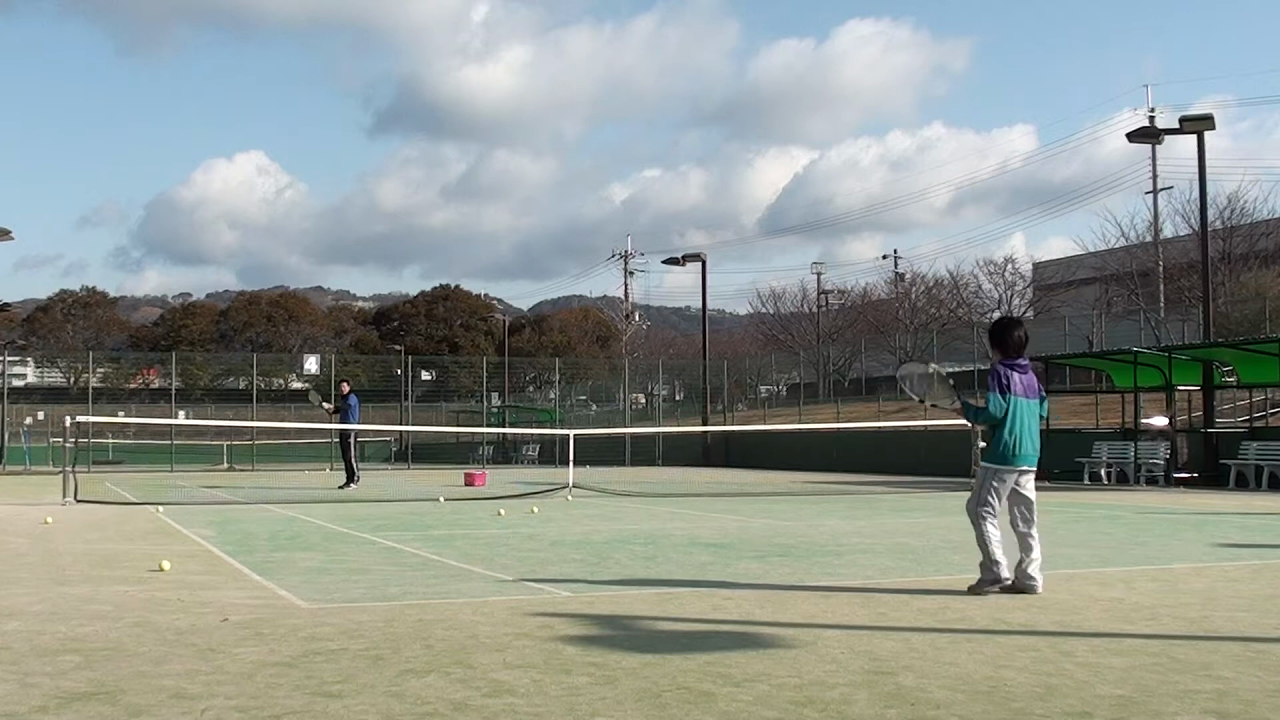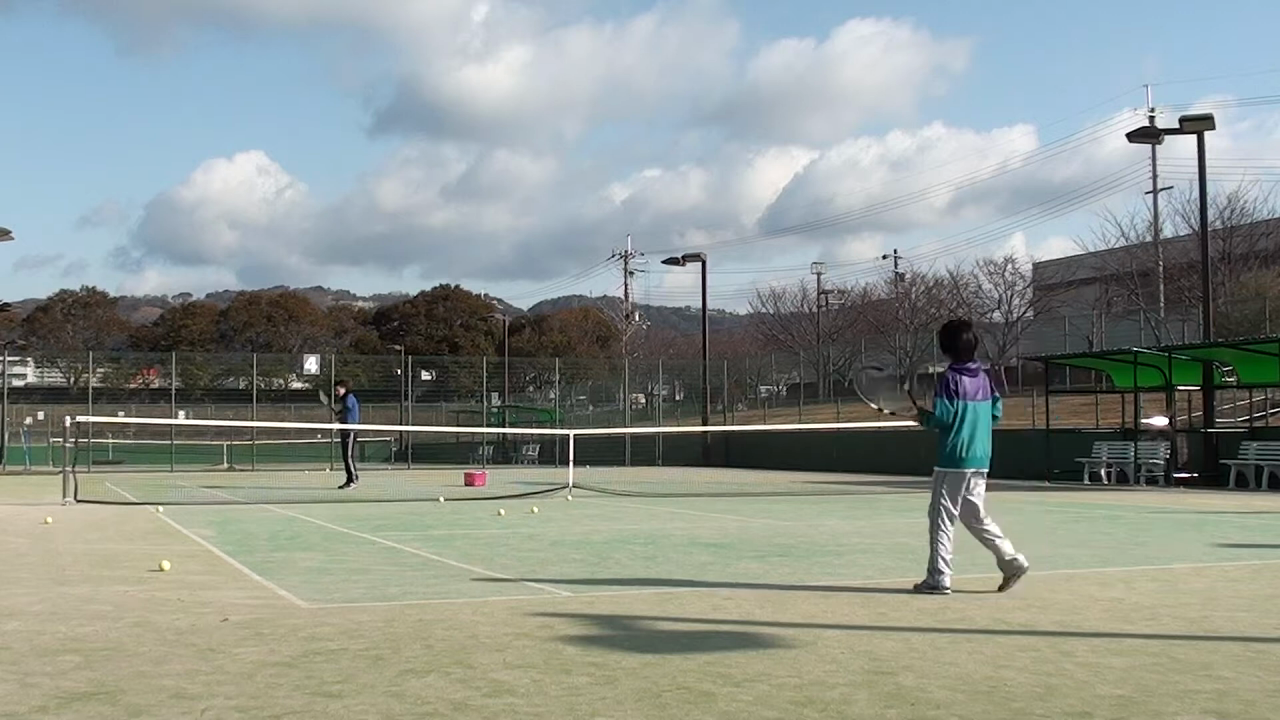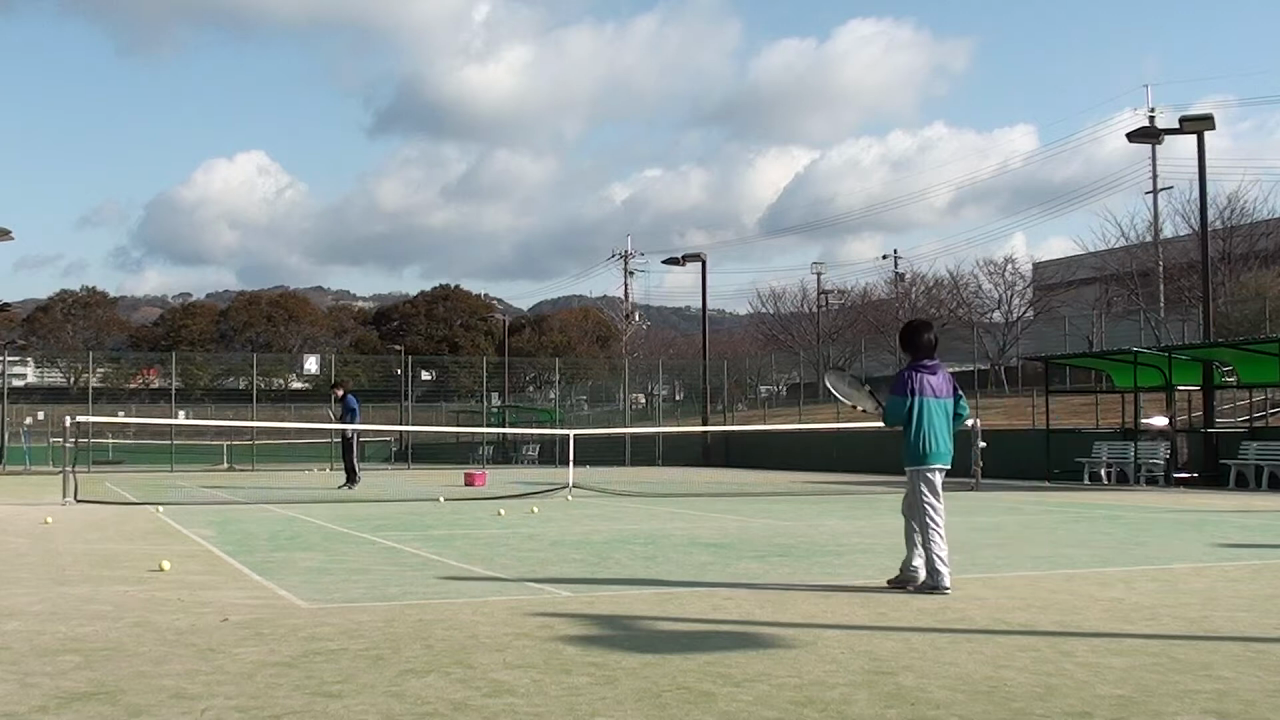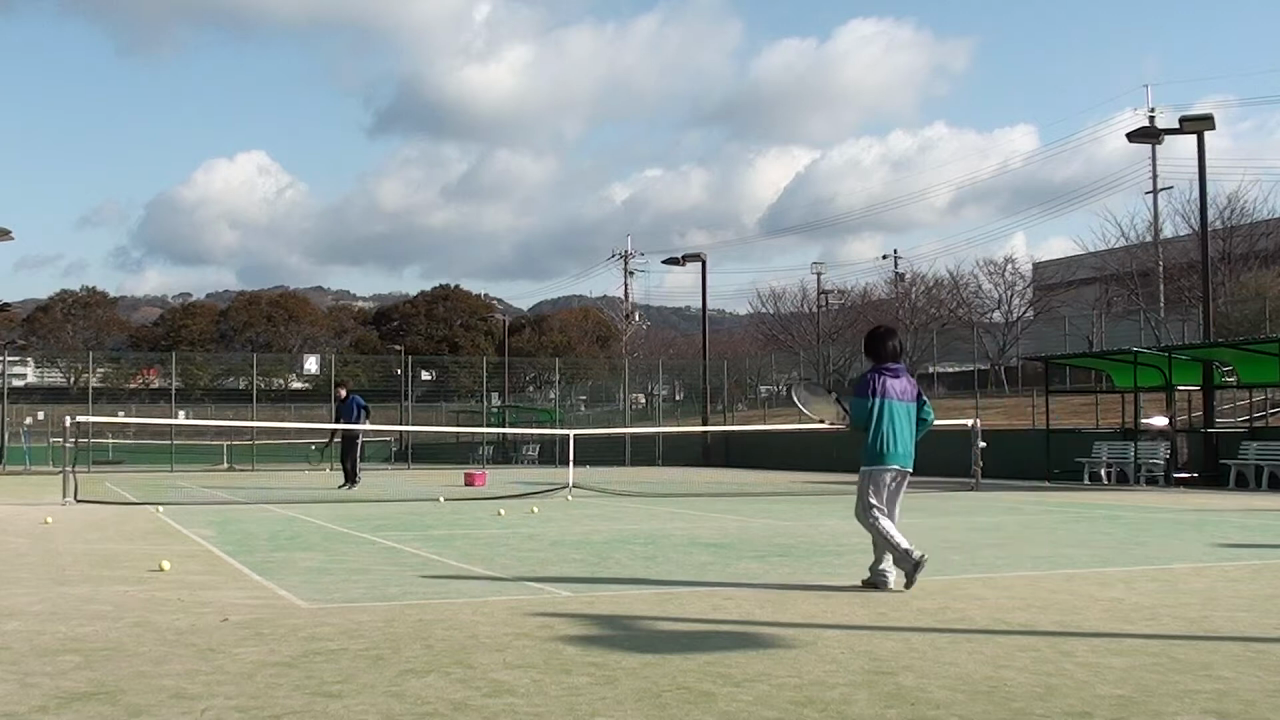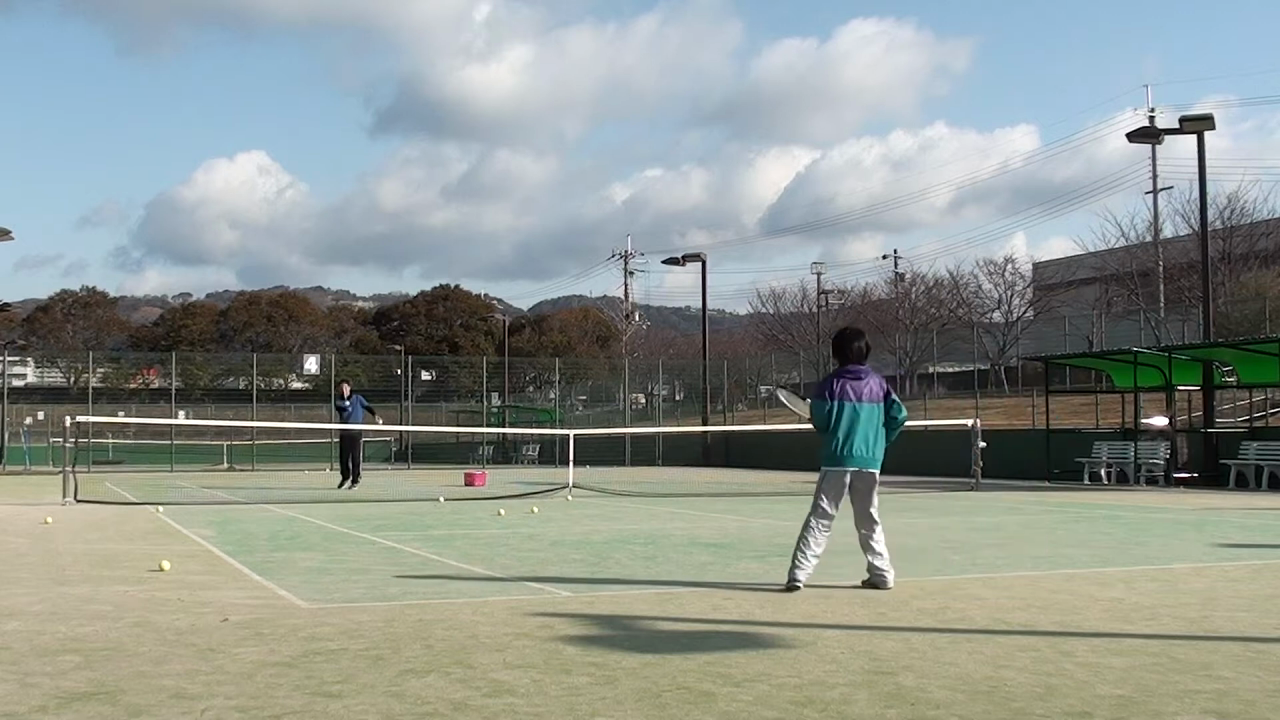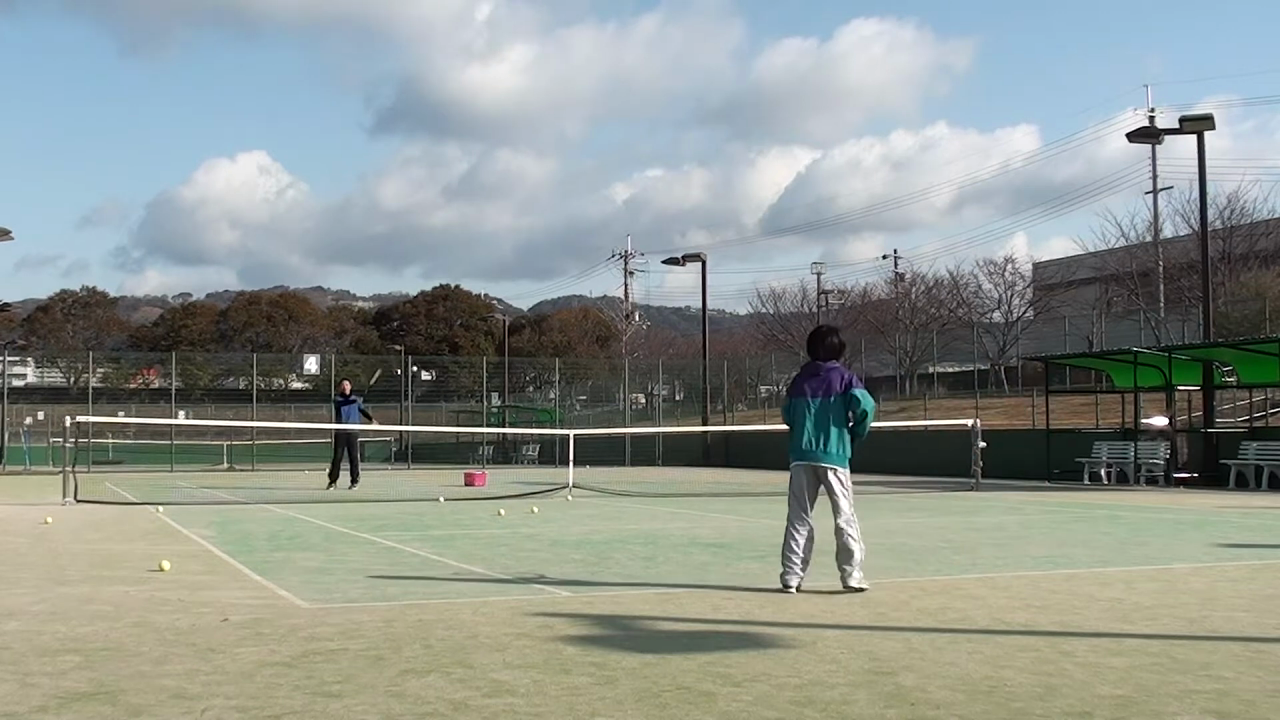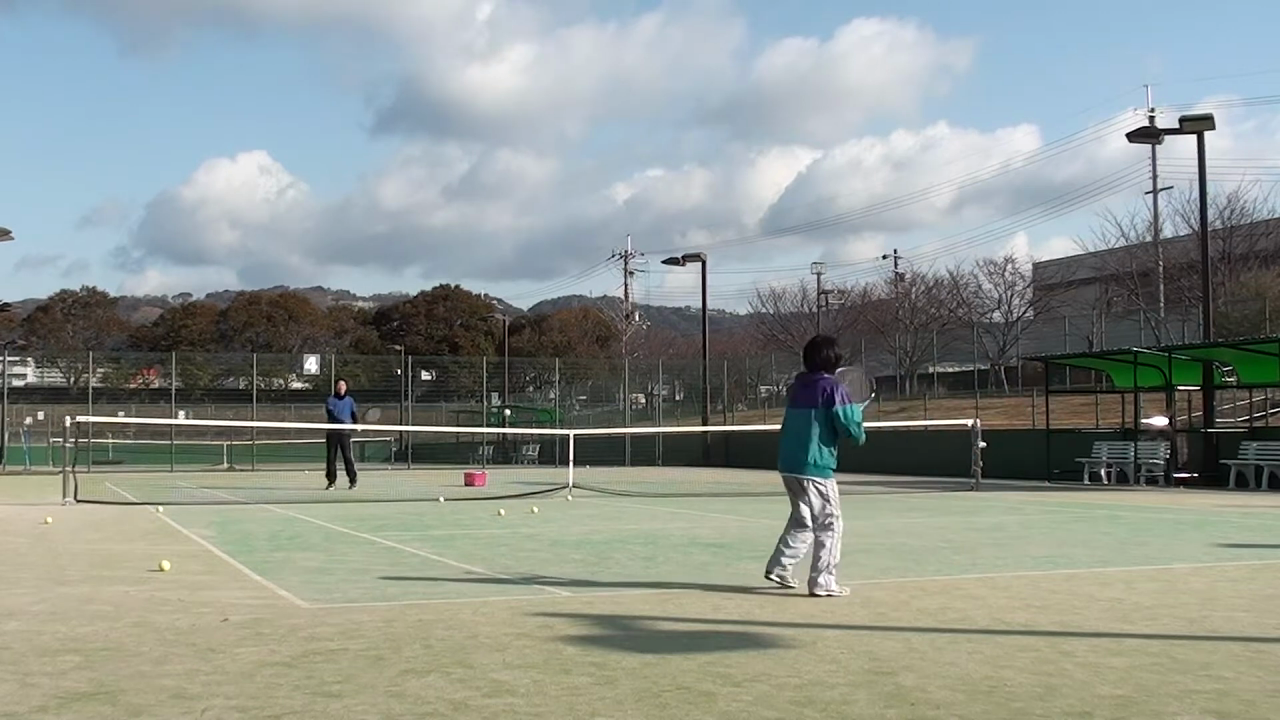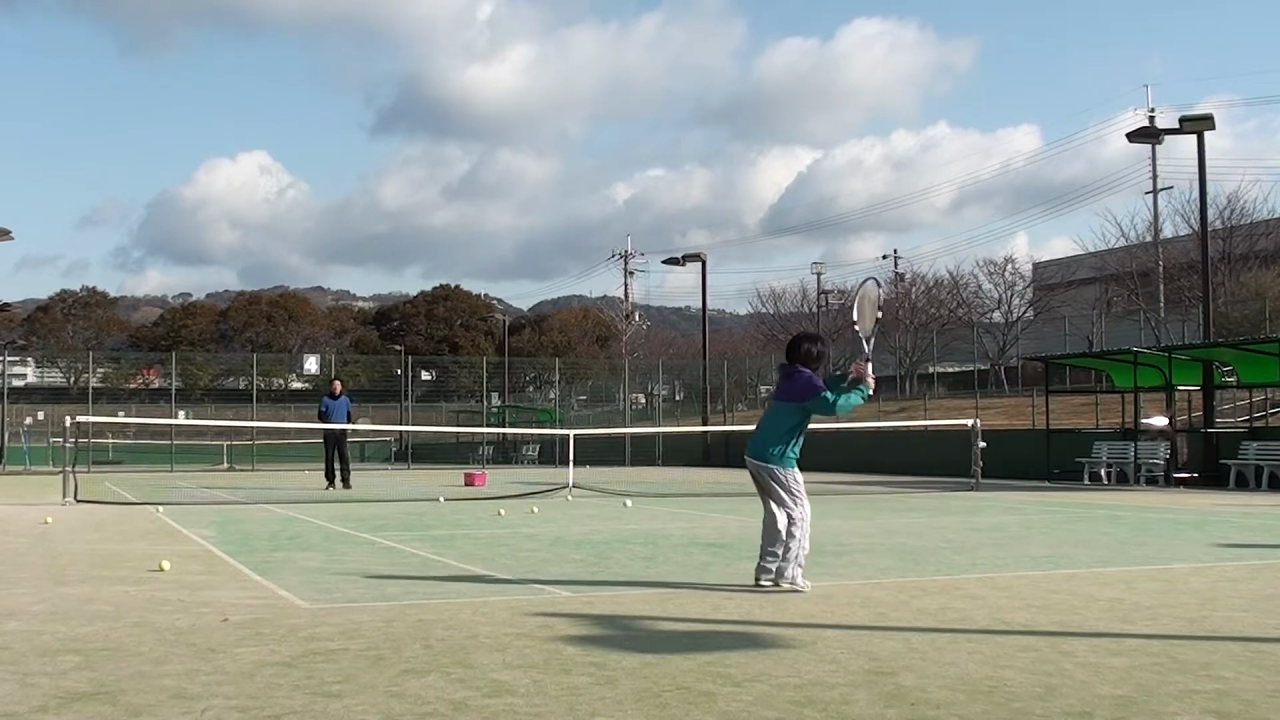
dt=0.3s
person 1, frame 1
left shoulder: (999, 372)
right shoulder: (1031, 375)
left elbow: (994, 411)
right elbow: (1042, 410)
left wrist: (969, 411)
left hip: (1002, 456)
right hip: (1029, 457)
left knee: (981, 510)
right knee: (1025, 520)
left ankle: (996, 571)
right ankle: (1029, 578)
person 1, frame 2
left shoulder: (950, 378)
right shoulder: (983, 378)
left elbow: (942, 417)
right elbow: (996, 411)
left wrist: (923, 417)
left hip: (954, 459)
right hip: (980, 458)
left knee: (942, 517)
right knee: (976, 517)
left ankle: (939, 578)
right ankle: (1012, 560)
person 1, frame 3
left shoulder: (907, 376)
right shoulder: (945, 376)
left elbow: (895, 416)
right elbow: (962, 411)
left wrist: (885, 416)
left hip: (921, 454)
right hip: (943, 452)
left knee: (928, 517)
right knee: (913, 510)
left ankle: (939, 578)
right ankle: (912, 572)
person 1, frame 4
left shoulder: (870, 379)
right shoulder: (910, 382)
left elbow: (859, 418)
right elbow: (927, 416)
left wrist: (852, 424)
left hip: (878, 457)
right hip: (905, 458)
left knee: (869, 512)
right knee: (885, 515)
left ankle: (908, 556)
right ankle: (881, 575)
person 1, frame 5
left shoulder: (832, 382)
right shoulder: (878, 382)
left elbow: (820, 421)
right elbow: (899, 415)
right wrist: (881, 440)
left hip: (838, 459)
right hip: (871, 461)
left knee: (820, 518)
right knee: (869, 519)
left ankle: (800, 573)
right ankle: (882, 574)
person 1, frame 6
left shoulder: (800, 379)
right shoulder: (846, 378)
left elbow: (787, 416)
right elbow: (865, 407)
right wrist: (857, 434)
left hip: (801, 456)
right hip: (834, 456)
left knee: (798, 518)
right knee: (844, 517)
left ankle: (791, 577)
right ankle: (851, 575)
person 1, frame 7
left shoulder: (797, 388)
right shoulder: (834, 389)
right elbow: (848, 425)
right wrist: (859, 436)
left hip: (789, 465)
right hip: (816, 466)
left knee: (801, 519)
right knee: (829, 524)
left ankle: (779, 567)
right ankle: (823, 582)
person 1, frame 8
left shoulder: (790, 378)
right shoulder: (805, 380)
left elbow: (821, 393)
right elbow: (832, 406)
left wrist: (846, 377)
right wrist: (863, 389)
left hip: (756, 456)
right hip: (777, 459)
left knee: (776, 514)
right knee: (798, 514)
left ankle: (767, 572)
right ankle: (790, 574)
